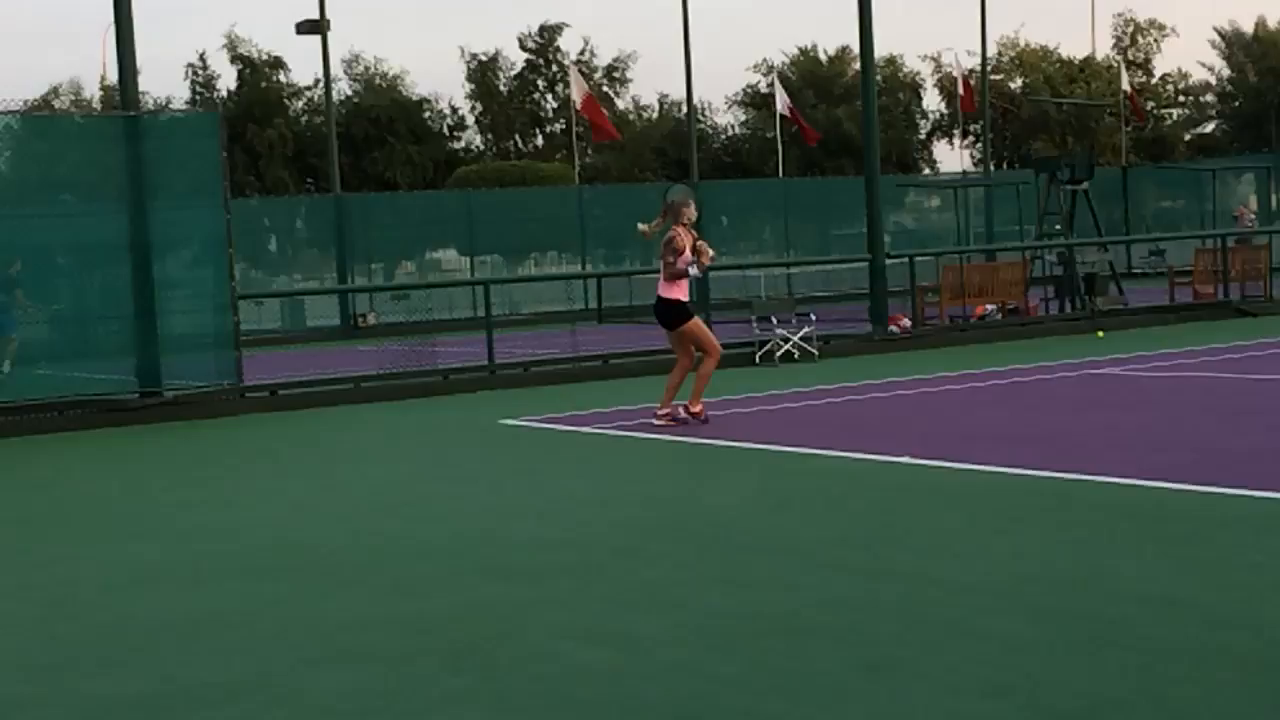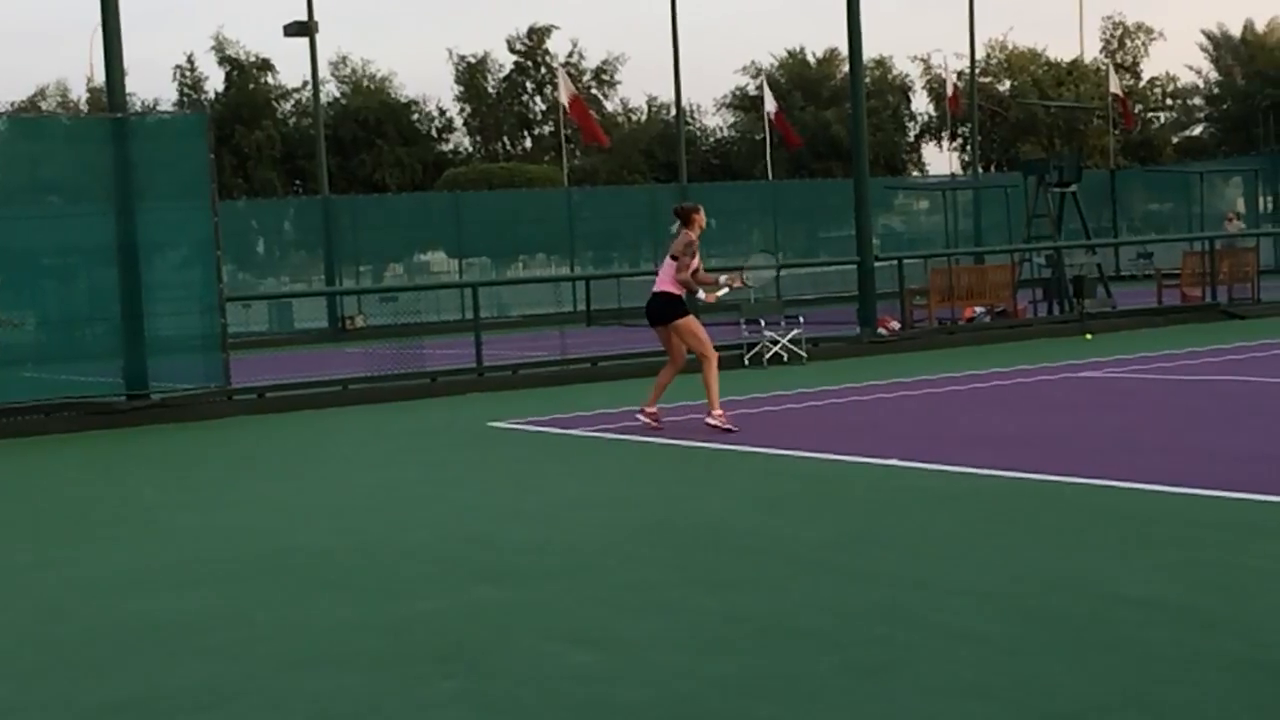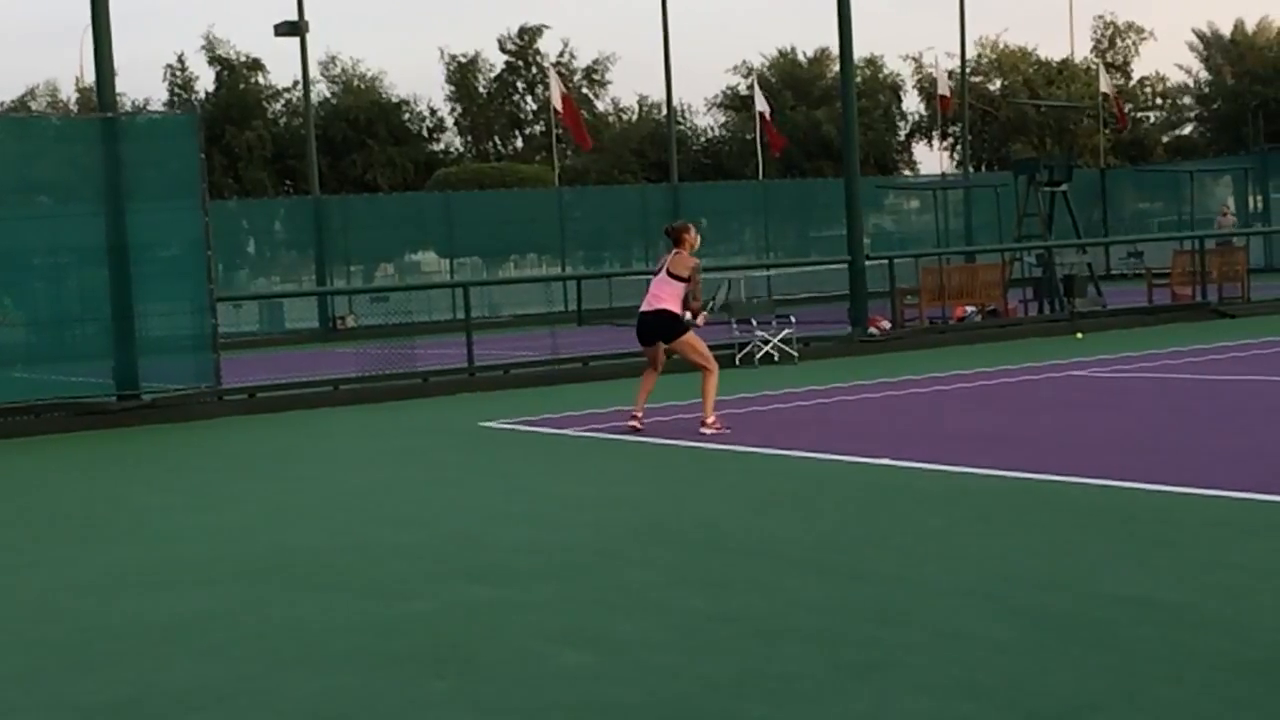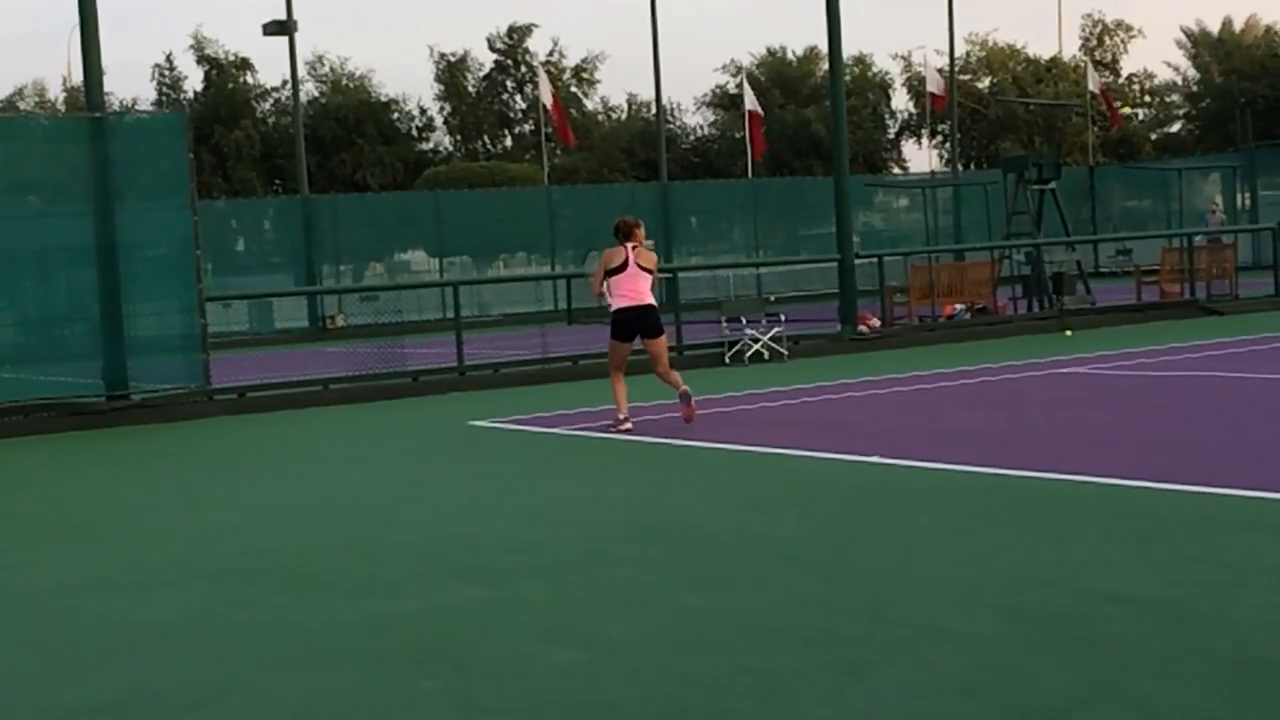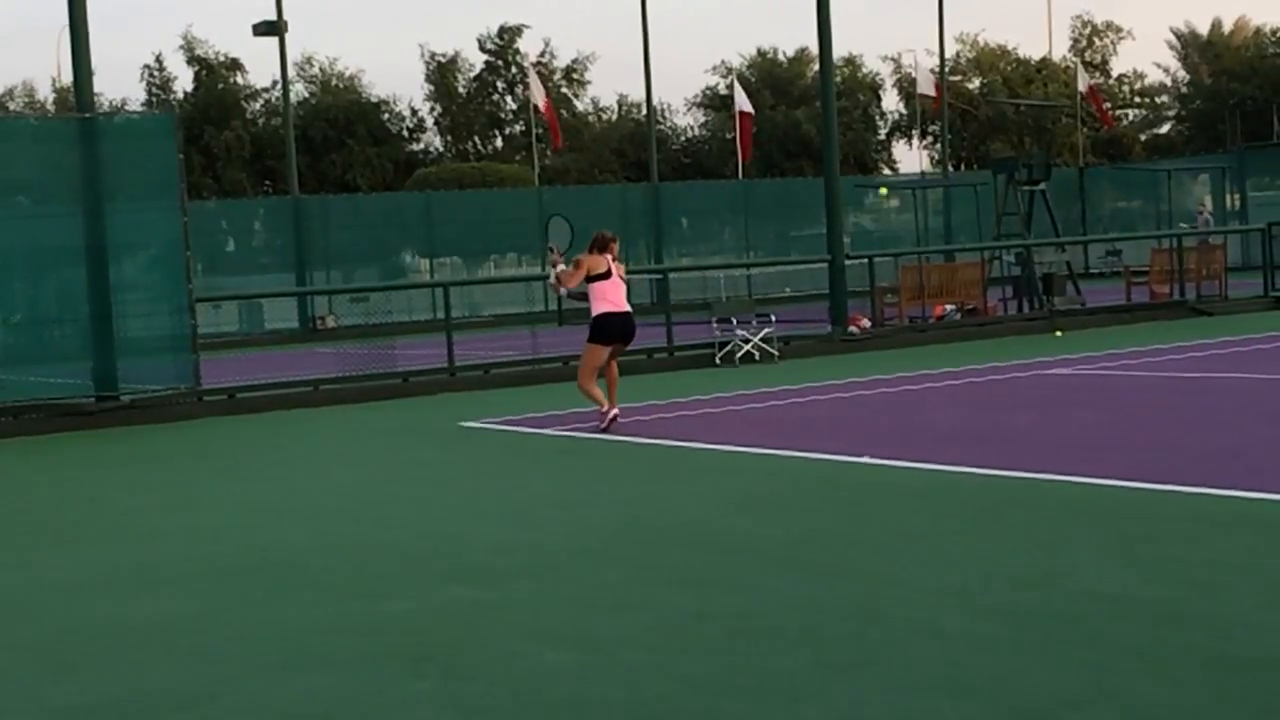
dt=1s
person 1, frame 1
left shoulder: (689, 234)
right shoulder: (674, 238)
left elbow: (707, 255)
right elbow: (668, 273)
left wrist: (703, 249)
right wrist: (695, 268)
left hip: (670, 305)
right hip: (672, 305)
left knee: (686, 359)
right knee: (714, 351)
left ankle: (663, 412)
right ankle: (693, 406)
person 1, frame 2
left shoulder: (686, 240)
right shoulder: (690, 241)
left elbow: (698, 275)
right elbow: (681, 276)
left wrist: (725, 280)
right wrist: (702, 295)
left hip: (656, 304)
right hip: (669, 303)
left knee: (677, 360)
right knee: (709, 355)
left ankle: (649, 409)
right ankle: (715, 412)
person 1, frame 3
left shoulder: (665, 260)
right shoulder: (692, 263)
right elbow: (694, 303)
left wrist: (686, 315)
right wrist: (697, 317)
left hip: (645, 320)
right hip: (667, 320)
left knee: (653, 367)
right knee: (710, 367)
left ankle: (636, 414)
right ankle: (709, 420)
person 1, frame 4
left shoulder: (608, 255)
right shoulder: (651, 257)
left elbow: (596, 290)
left hip: (622, 316)
right hip: (648, 312)
left knee: (616, 372)
right knee: (662, 369)
left ankle: (623, 417)
right ankle: (682, 388)
person 1, frame 5
left shoulder: (588, 260)
right shoulder: (620, 268)
left elbow: (570, 284)
left wrist: (559, 266)
right wrist: (563, 289)
left hip: (606, 322)
right hip: (627, 322)
left knee: (584, 381)
right knee: (608, 360)
left ankle: (606, 408)
right ankle: (613, 407)
